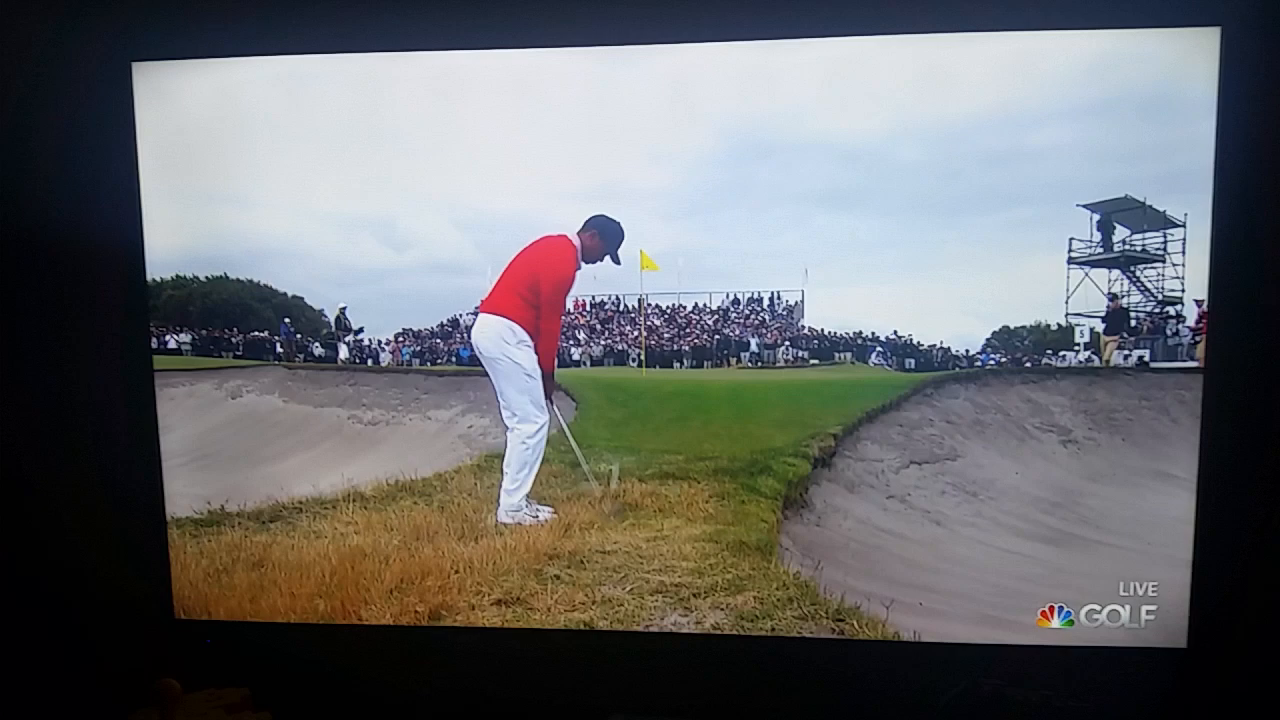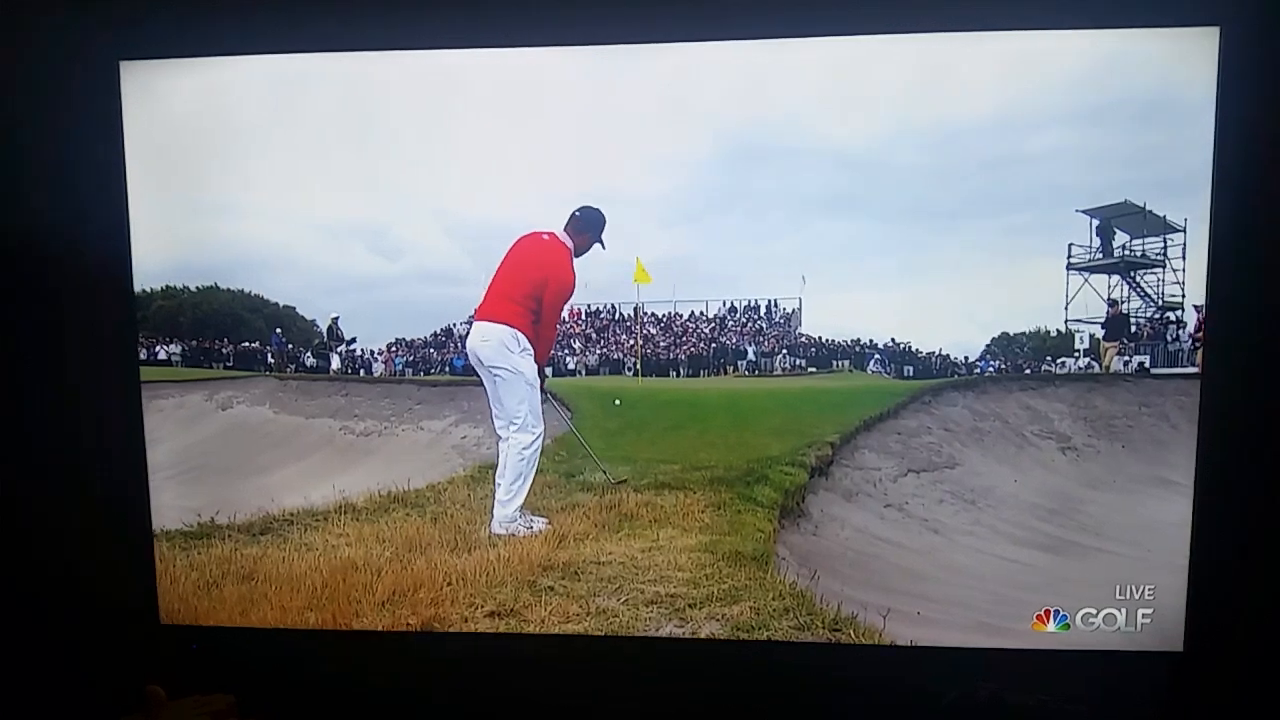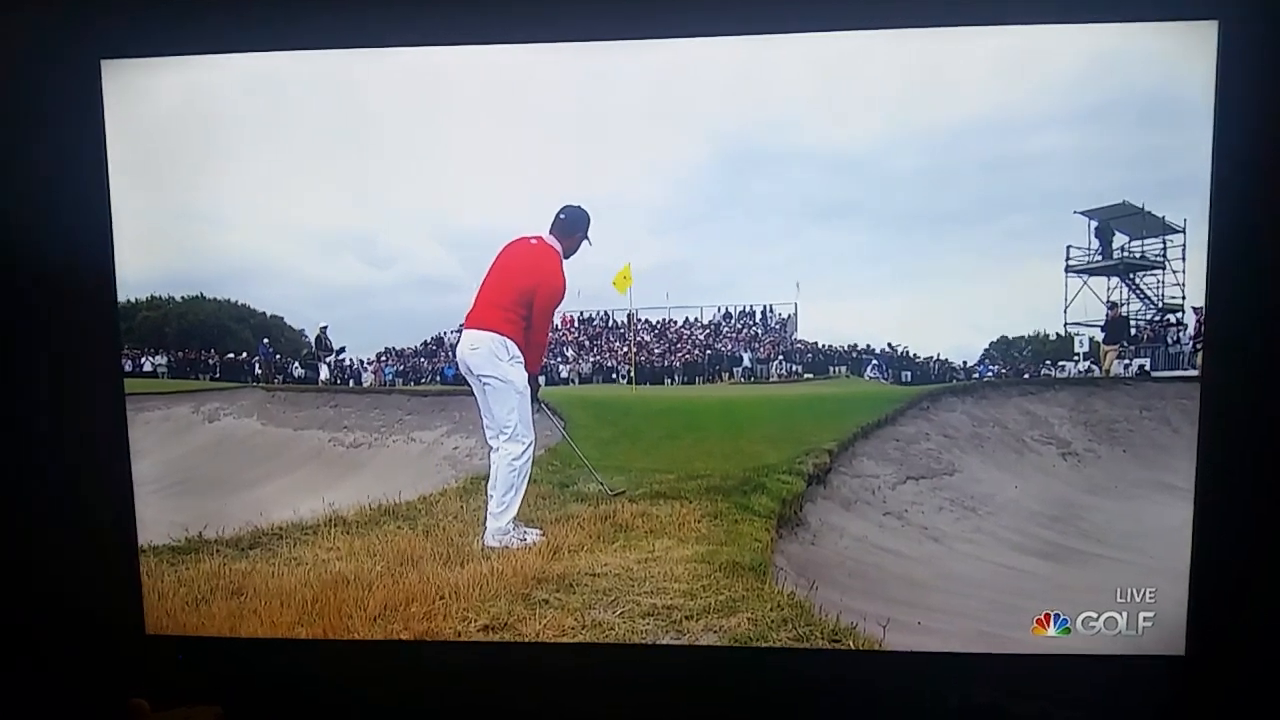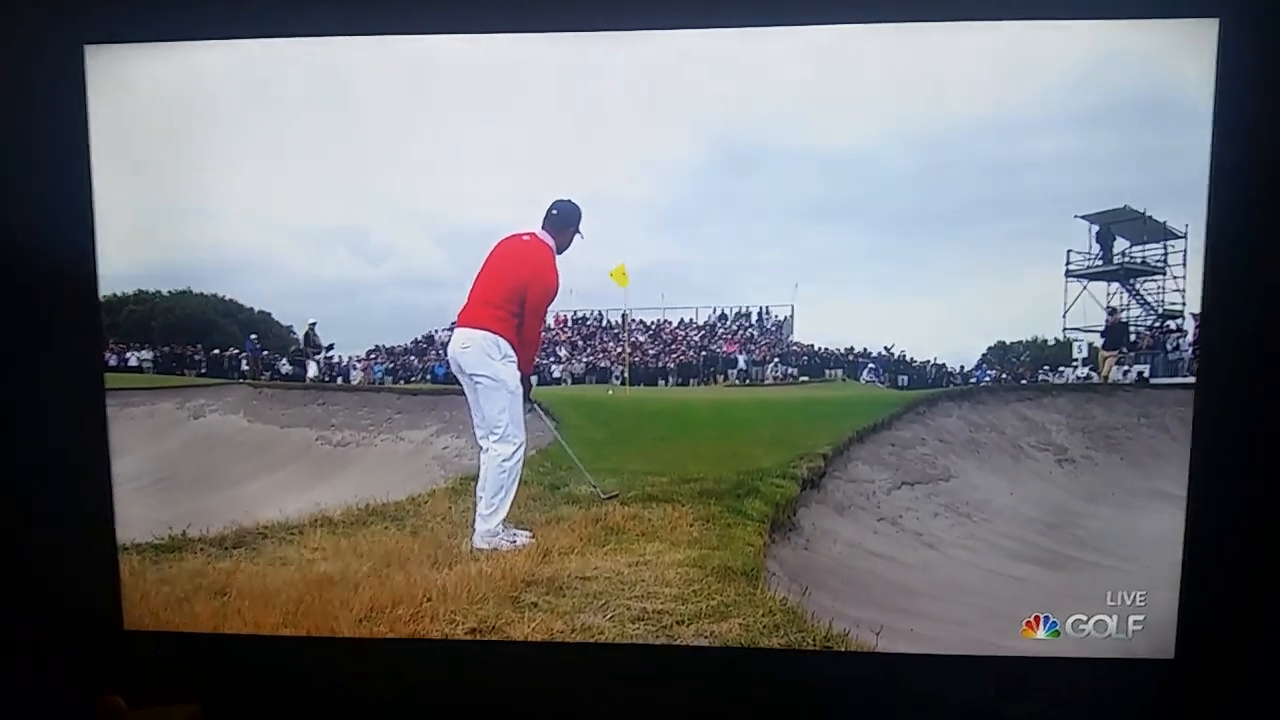
dt=0.4s
person 1, frame 1
left shoulder: (553, 244)
right shoulder: (563, 264)
right elbow: (549, 323)
left wrist: (543, 368)
right wrist: (547, 373)
left hip: (488, 327)
right hip: (506, 333)
left knee: (519, 421)
right knee: (532, 421)
left ankle: (514, 499)
right ankle: (512, 506)
person 1, frame 2
left shoulder: (531, 239)
right shoulder: (562, 270)
right elbow: (547, 324)
left wrist: (534, 366)
right wrist: (539, 367)
left hip: (479, 334)
right hip: (506, 340)
left knee: (510, 431)
right knee: (528, 431)
left ankle: (507, 510)
right ankle: (506, 518)
person 1, frame 3
left shoulder: (519, 245)
right shoulder: (552, 274)
right elbow: (538, 330)
left wrist: (525, 373)
right wrist: (532, 376)
left hip: (470, 342)
right hip: (496, 348)
left knee: (501, 440)
right knee: (518, 441)
left ankle: (500, 521)
right ankle: (499, 530)
person 1, frame 4
left shoulder: (512, 242)
right shoulder: (545, 270)
right elbow: (531, 328)
left wrist: (518, 372)
right wrist: (525, 375)
left hip: (461, 341)
right hip: (489, 347)
left knee: (492, 441)
right knee: (509, 441)
left ankle: (490, 523)
right ankle: (488, 531)
